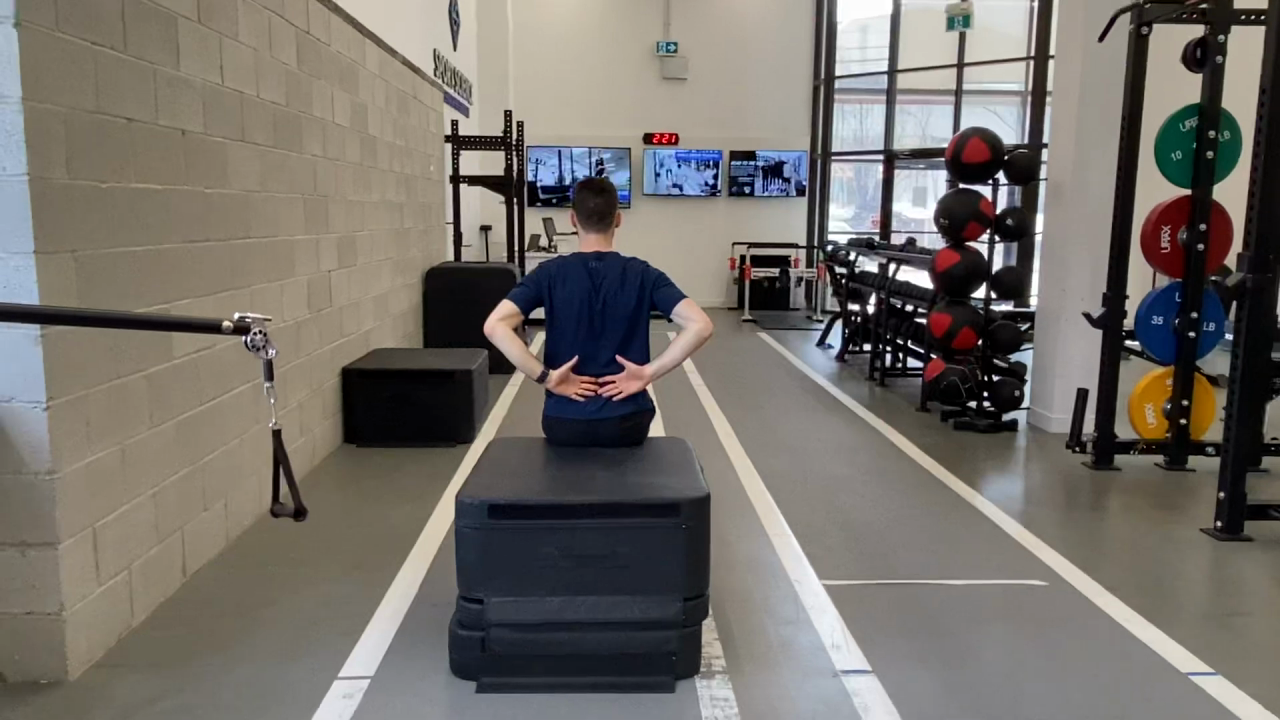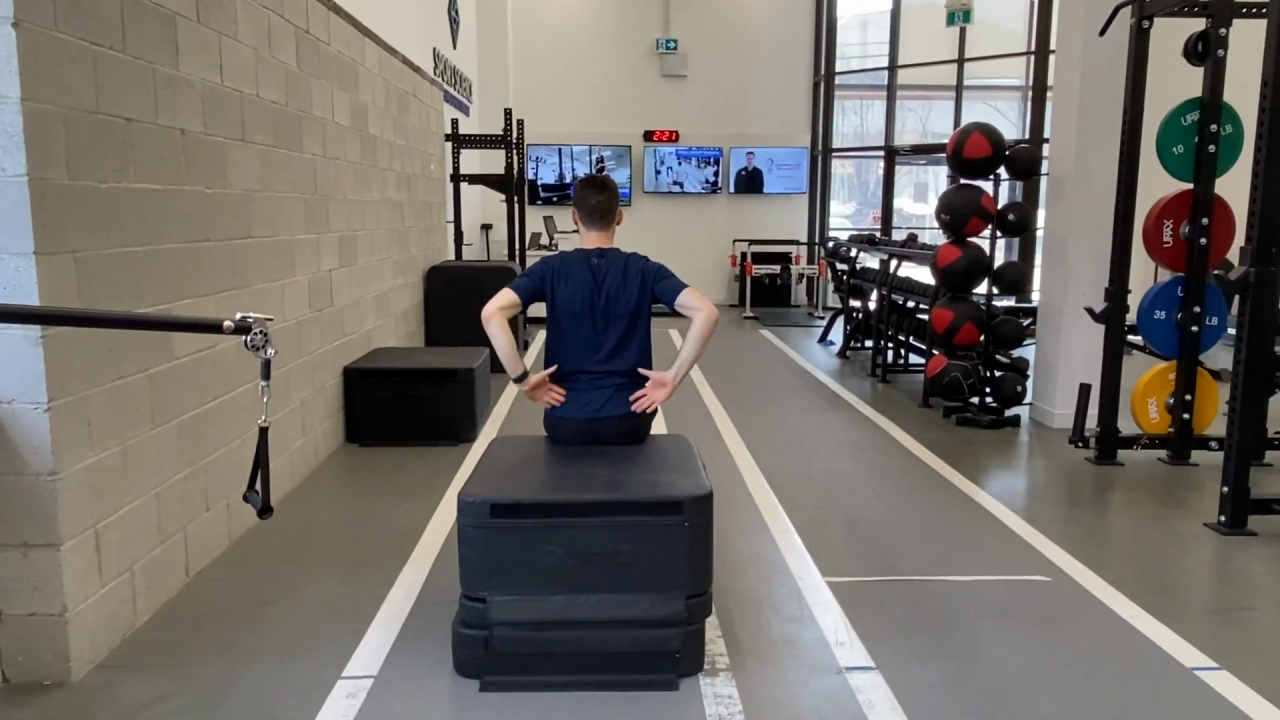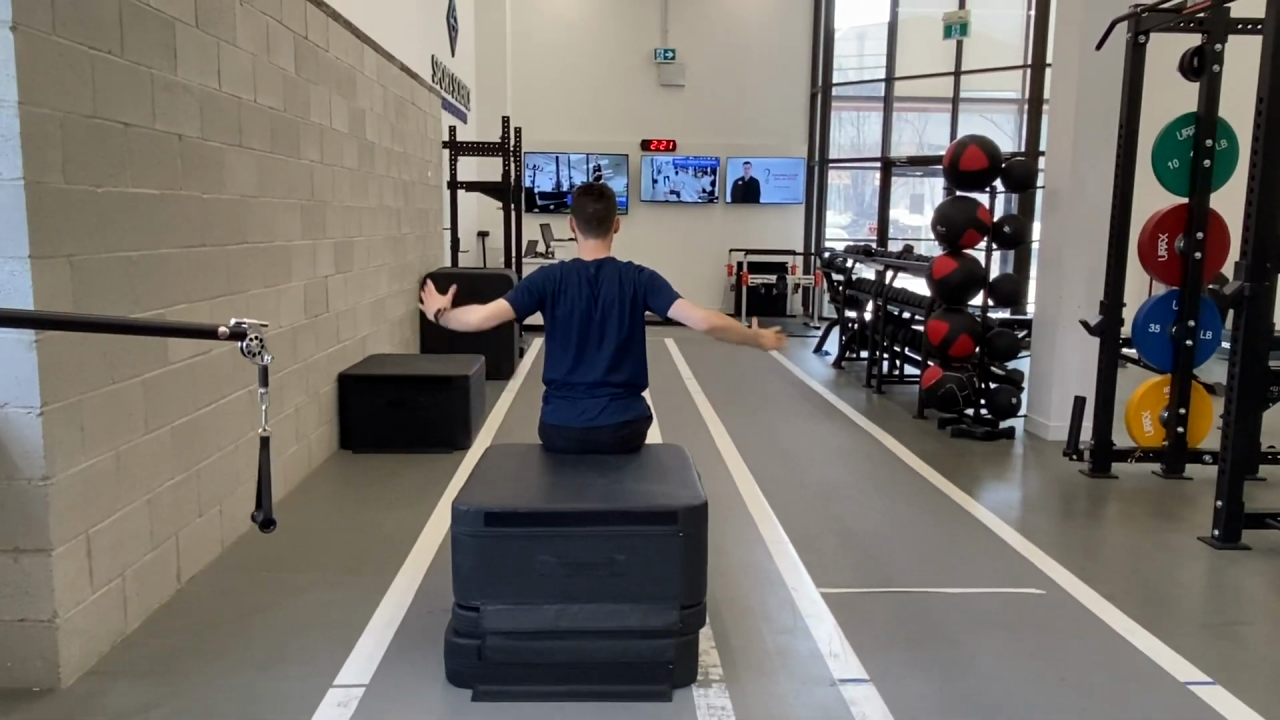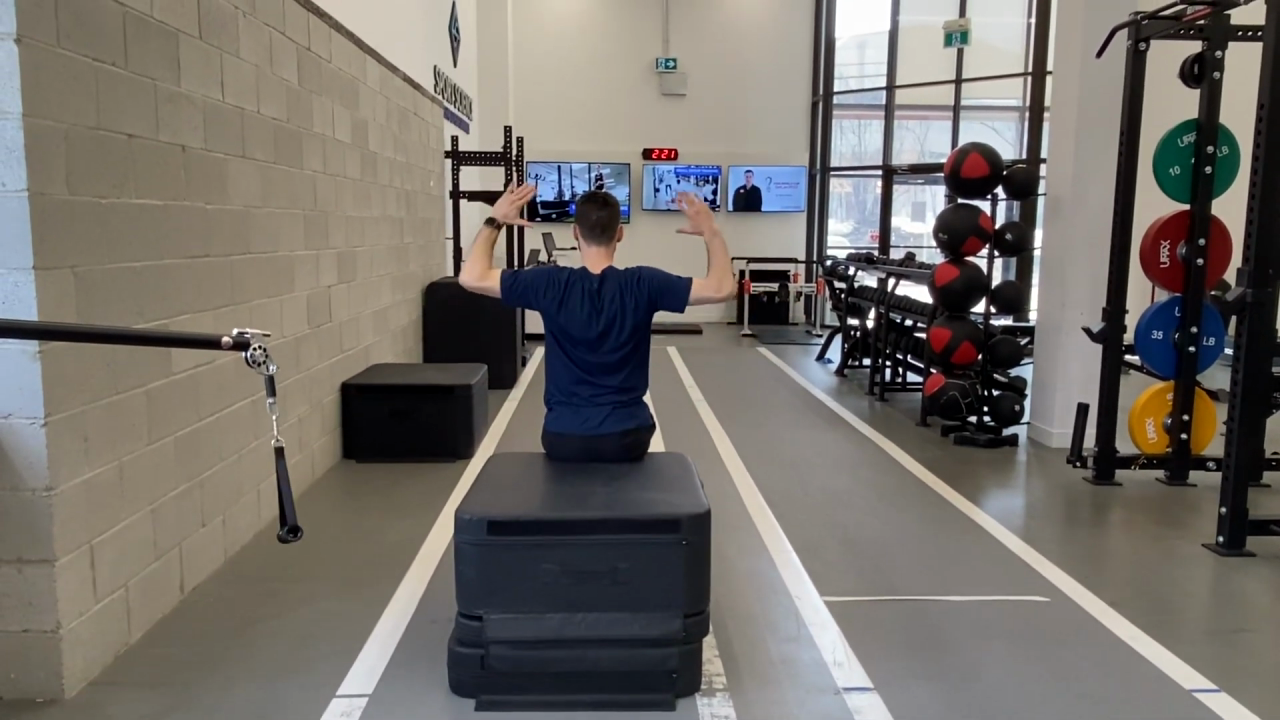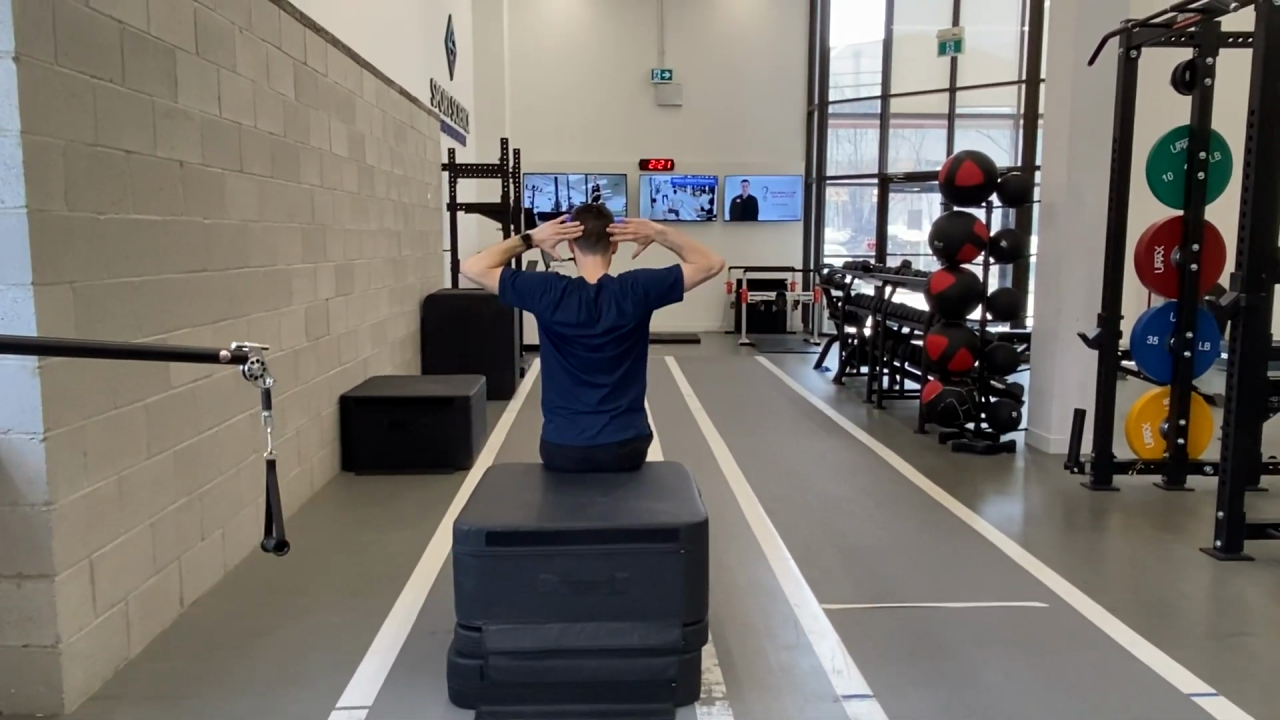
dt=1s
person 1, frame 1
left shoulder: (549, 274)
right shoulder: (643, 276)
left elbow: (495, 327)
right elbow: (700, 326)
left wrist: (545, 376)
right wrist: (648, 372)
left hip: (563, 422)
right hip: (627, 421)
person 1, frame 2
left shoulder: (551, 270)
right shoulder: (645, 271)
left elbow: (493, 313)
right elbow: (705, 312)
left wrist: (521, 377)
right wrist: (674, 376)
left hip: (565, 419)
right hip: (629, 418)
person 1, frame 3
left shoulder: (549, 279)
right shoulder: (639, 280)
left elbow: (481, 318)
right elbow: (704, 321)
left wrist: (440, 313)
right wrist: (759, 339)
left hip: (561, 428)
right hip: (624, 427)
person 1, frame 4
left shoulder: (549, 284)
right shoulder: (643, 285)
left elbow: (471, 277)
right elbow: (722, 288)
left wrist: (494, 221)
right wrist: (709, 231)
left hip: (563, 438)
right hip: (628, 437)
person 1, frame 5
left shoulder: (548, 292)
right shoulder: (638, 290)
left elbow: (473, 268)
right elbow: (711, 263)
left wrist: (529, 240)
right wrist: (660, 234)
left hip: (561, 449)
right hip: (626, 447)
